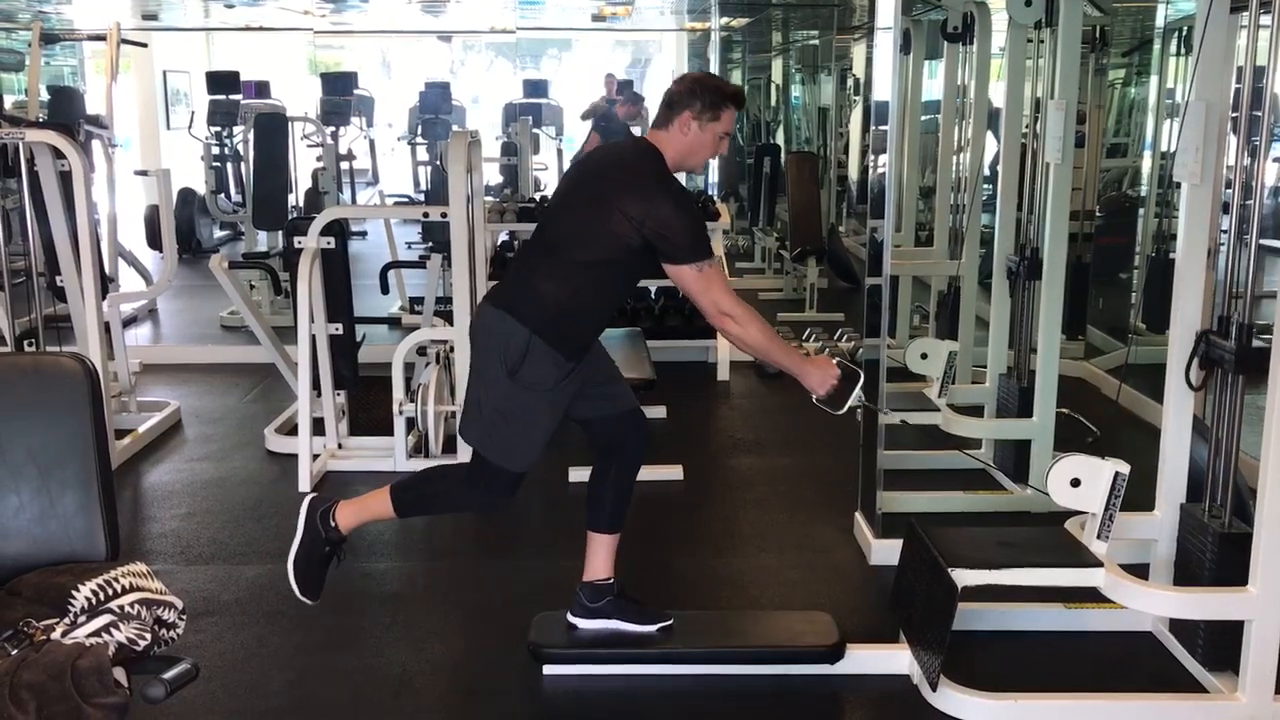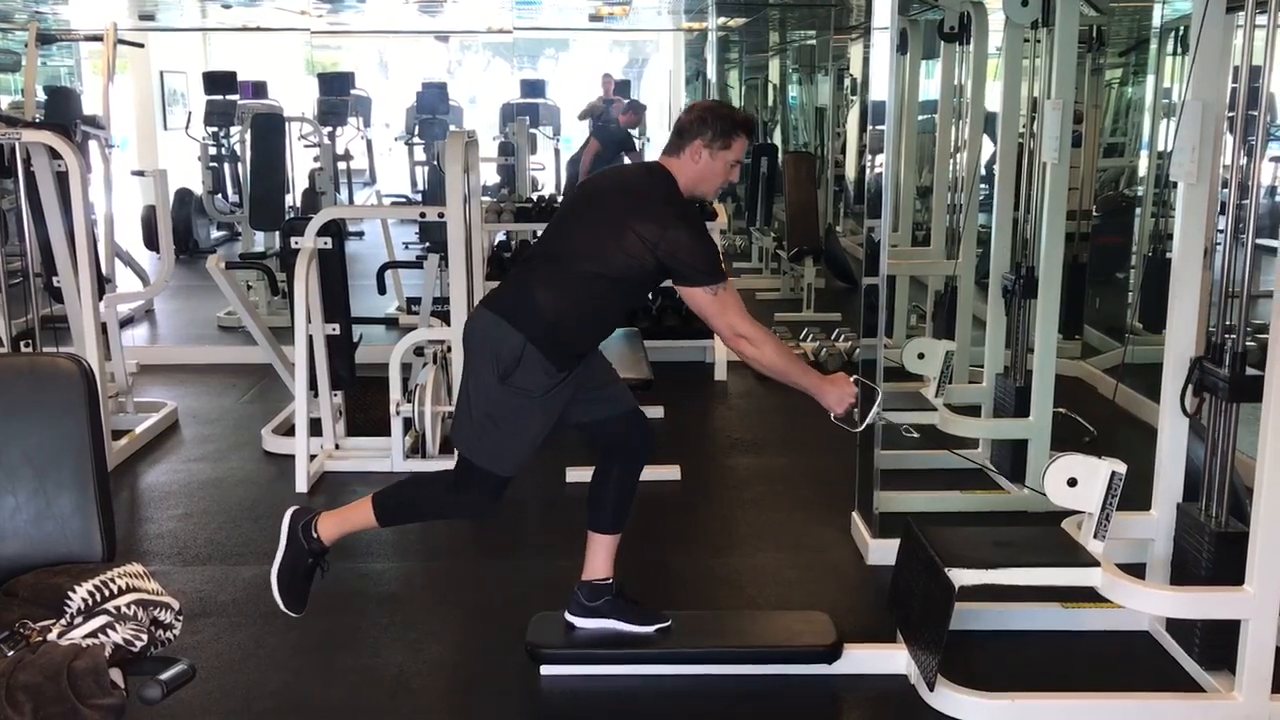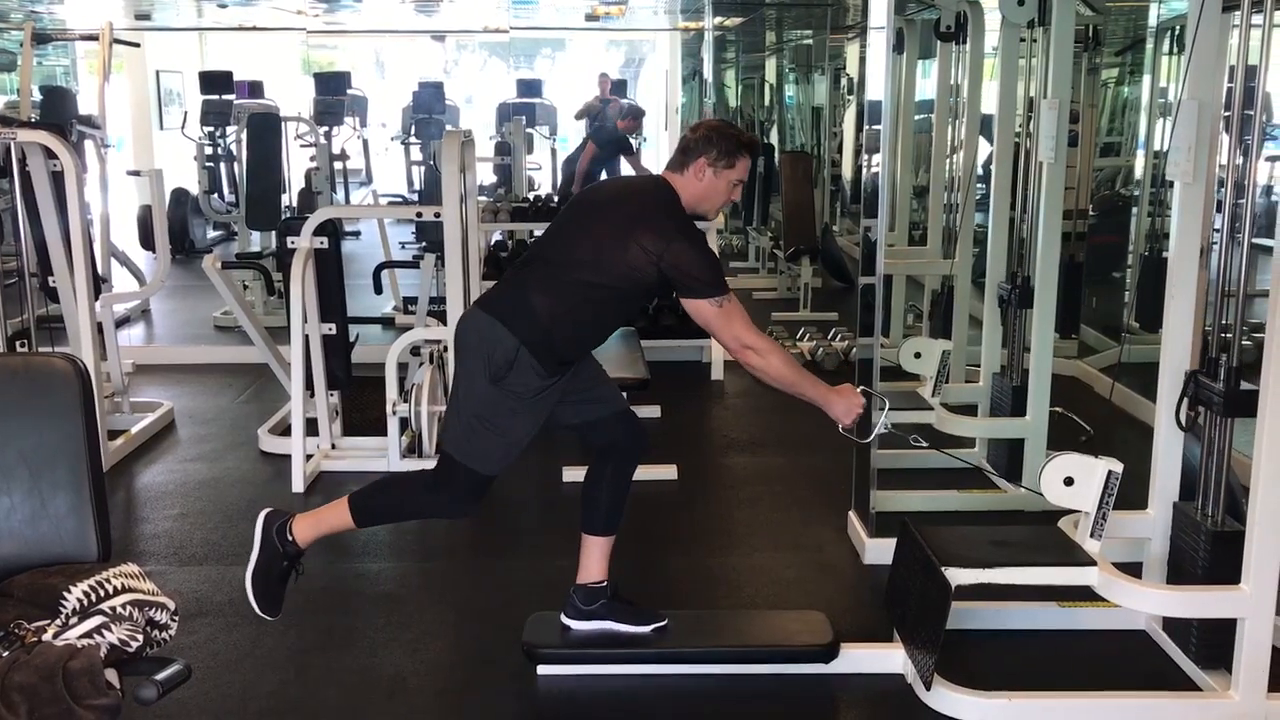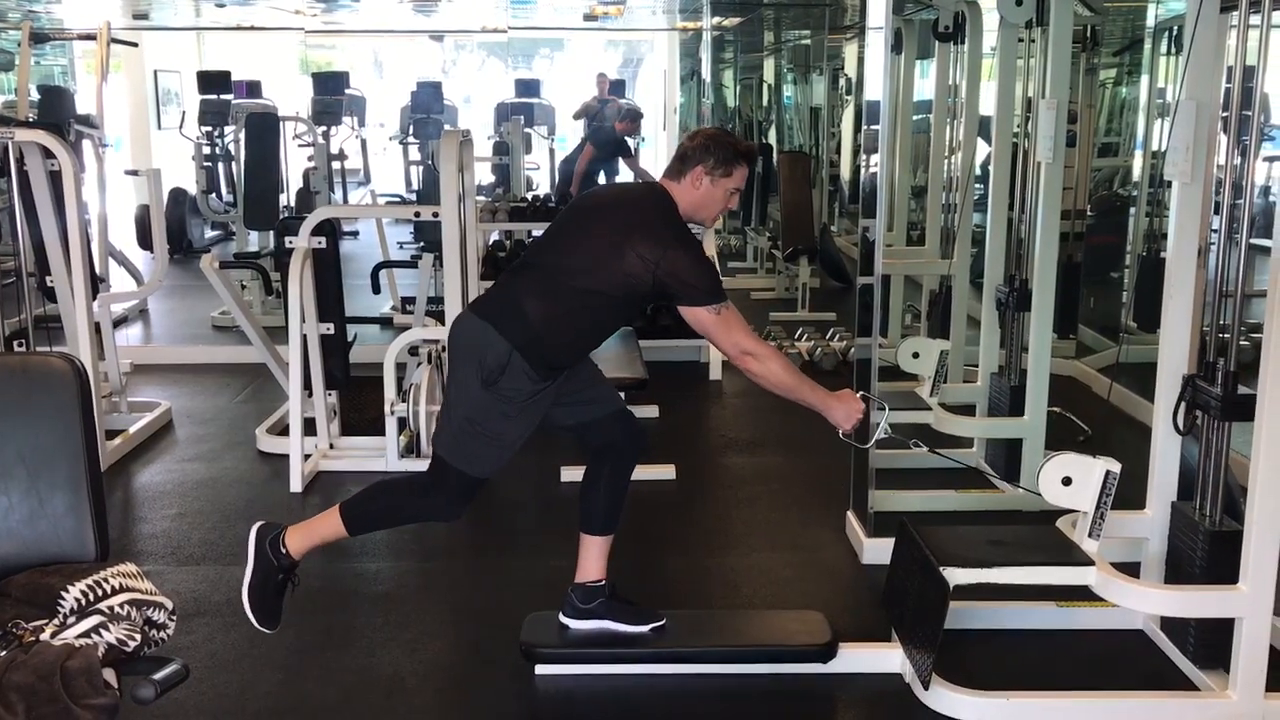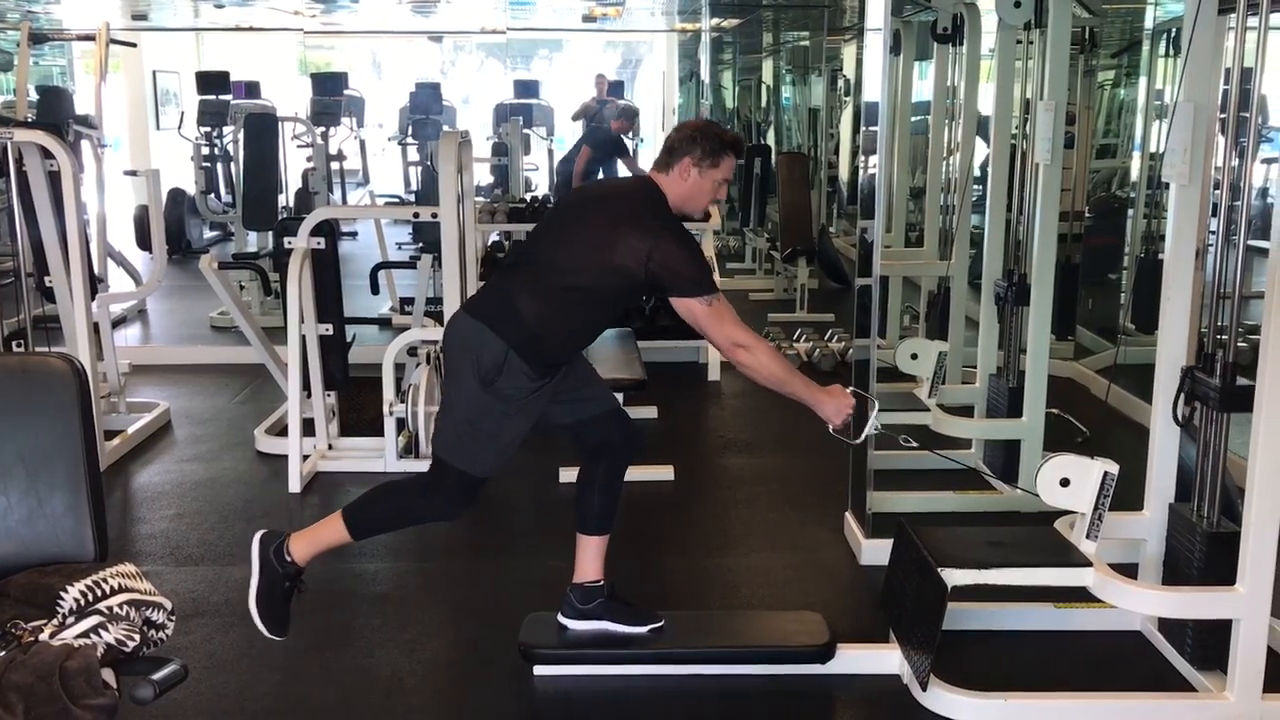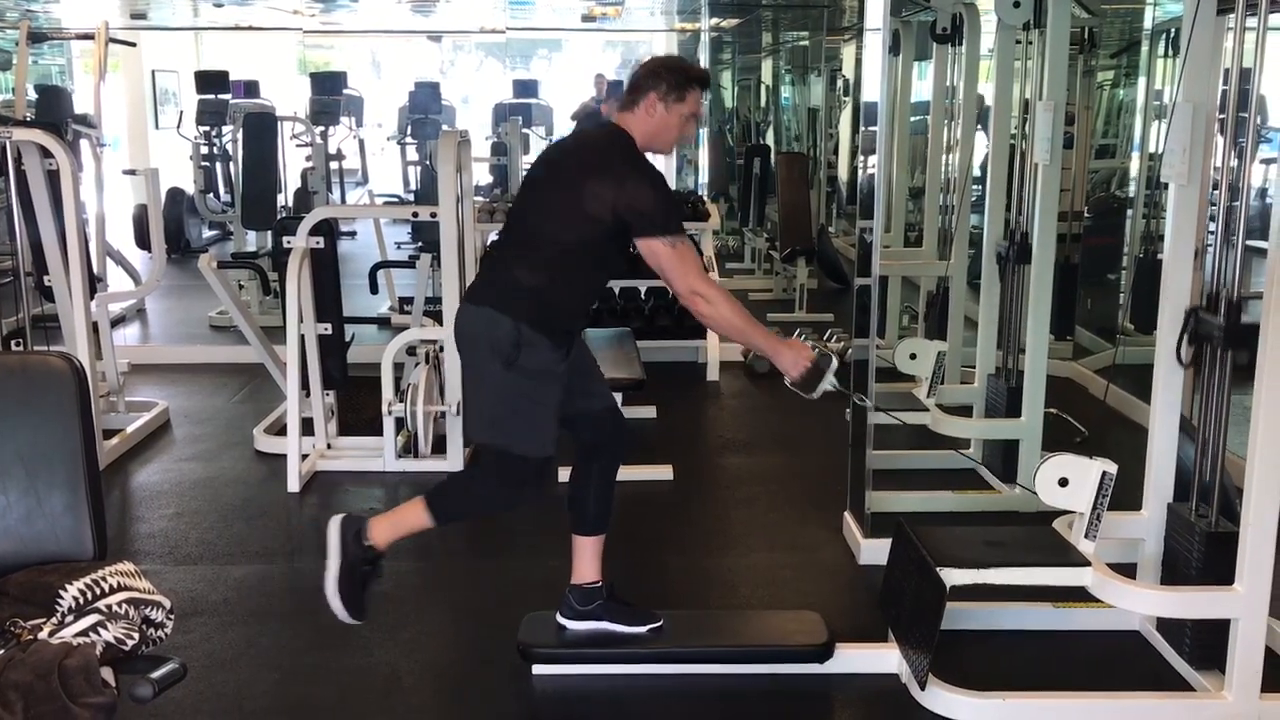
dt=0.3s
person 1, frame 1
left shoulder: (614, 161)
right shoulder: (662, 201)
right elbow: (724, 312)
right wrist: (805, 369)
left hip: (553, 333)
right hip: (526, 339)
left knee: (625, 436)
right knee: (491, 481)
left ankle: (596, 595)
right ankle: (332, 520)
person 1, frame 2
left shoulder: (627, 183)
right shoulder: (674, 225)
right elbow: (741, 334)
right wrist: (822, 388)
left hip: (547, 339)
right hip: (520, 347)
left knee: (629, 437)
right knee: (476, 487)
left ankle: (593, 593)
right ankle: (316, 531)
person 1, frame 3
left shoulder: (626, 195)
right shoulder: (675, 239)
right elbow: (748, 347)
right wrist: (830, 398)
left hip: (539, 344)
right hip: (511, 351)
left knee: (622, 440)
right knee: (456, 487)
left ankle: (589, 596)
right ankle: (289, 534)
person 1, frame 4
left shoulder: (622, 202)
right shoulder: (671, 247)
right elbow: (748, 354)
right wrist: (831, 405)
left hip: (532, 346)
right hip: (503, 355)
left knee: (618, 440)
right knee: (447, 490)
left ankle: (587, 596)
right ankle: (283, 547)
person 1, frame 5
left shoulder: (612, 197)
right shoulder: (661, 238)
right elbow: (737, 344)
right wrist: (819, 398)
left hip: (531, 347)
right hip: (498, 353)
left knee: (612, 438)
right knee: (451, 488)
left ankle: (586, 596)
right ankle: (289, 554)
person 1, frame 6
left shoulder: (581, 149)
right shoulder: (633, 179)
right elbow: (697, 291)
right wrist: (778, 350)
left hip: (536, 323)
right hip: (512, 330)
left knee: (603, 435)
right knee: (516, 473)
left ankle: (585, 597)
right ankle: (366, 538)
